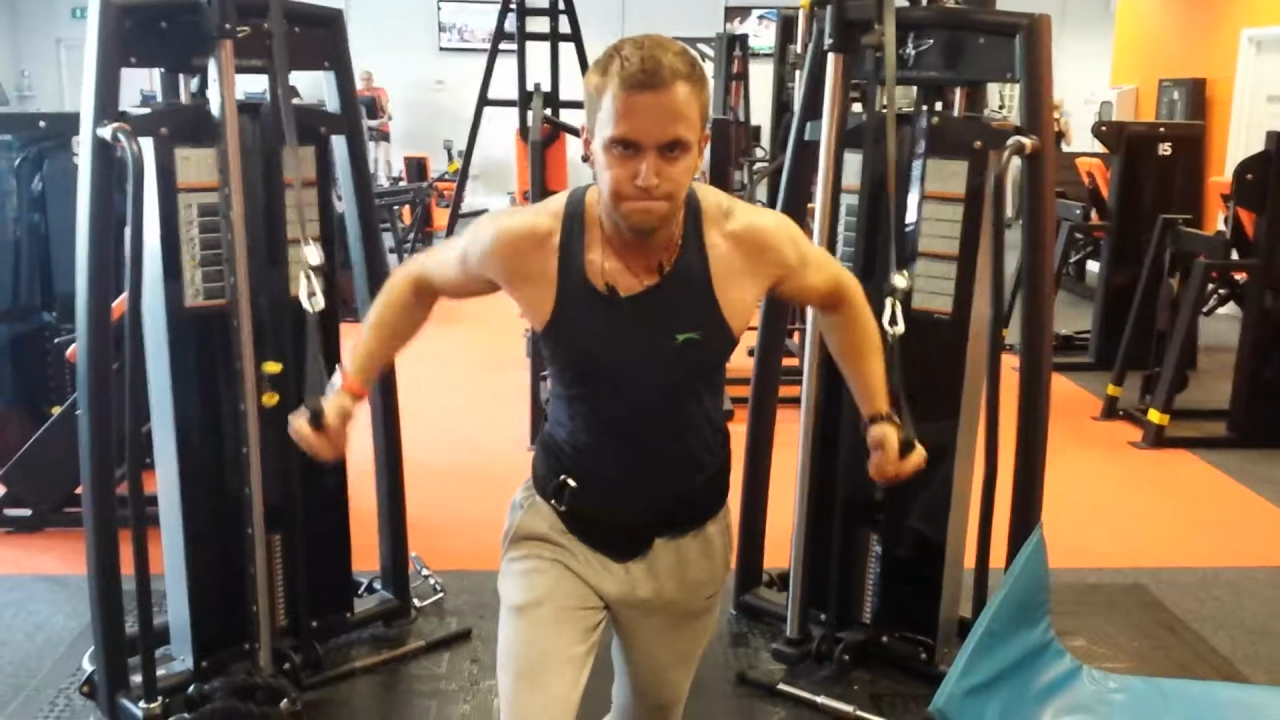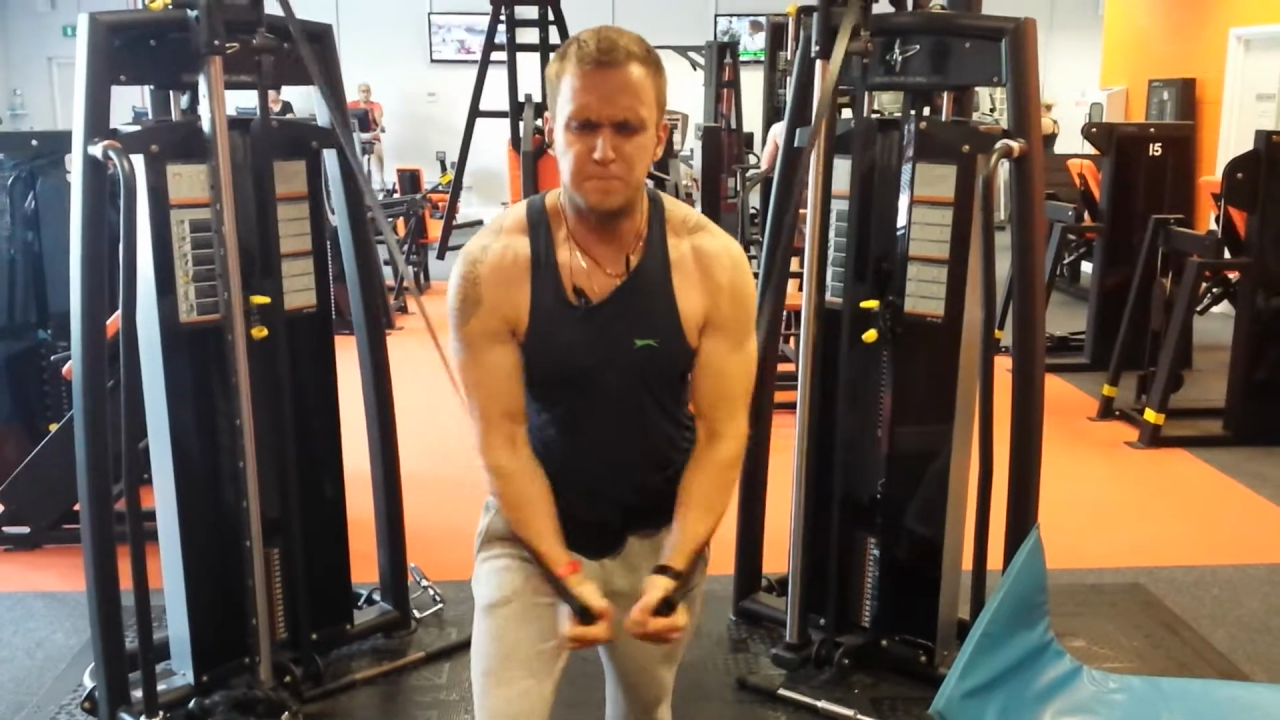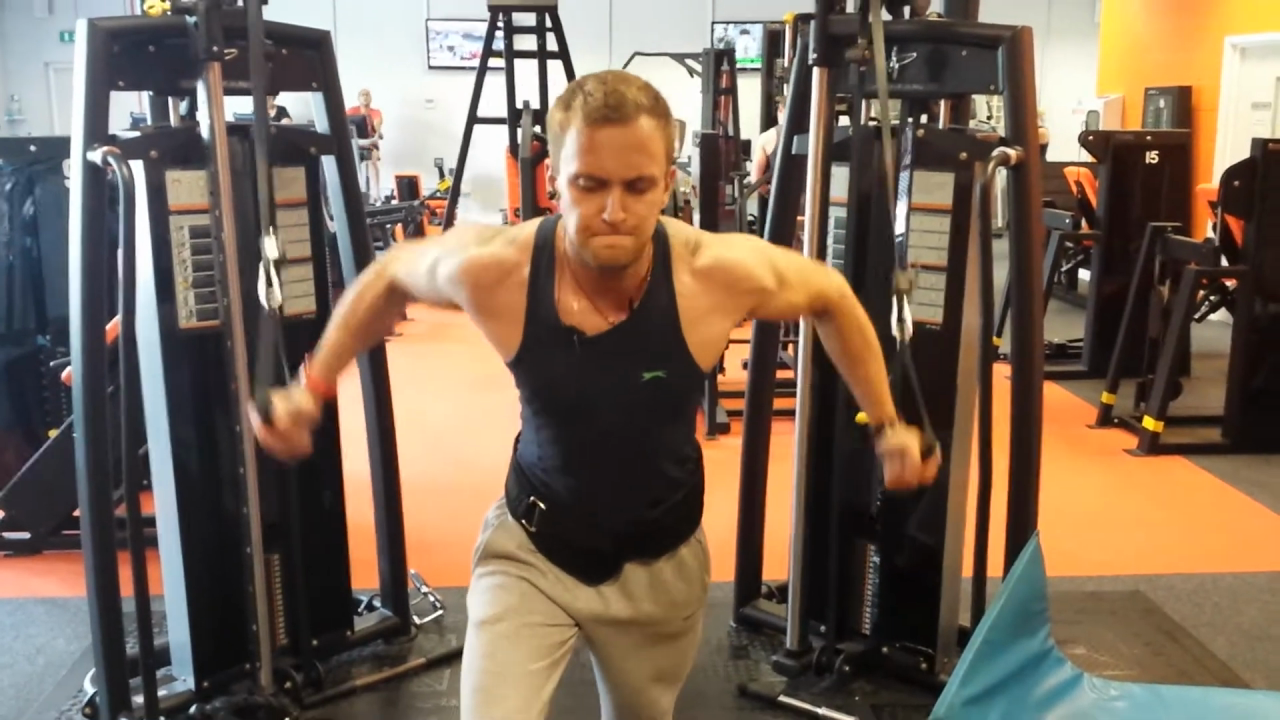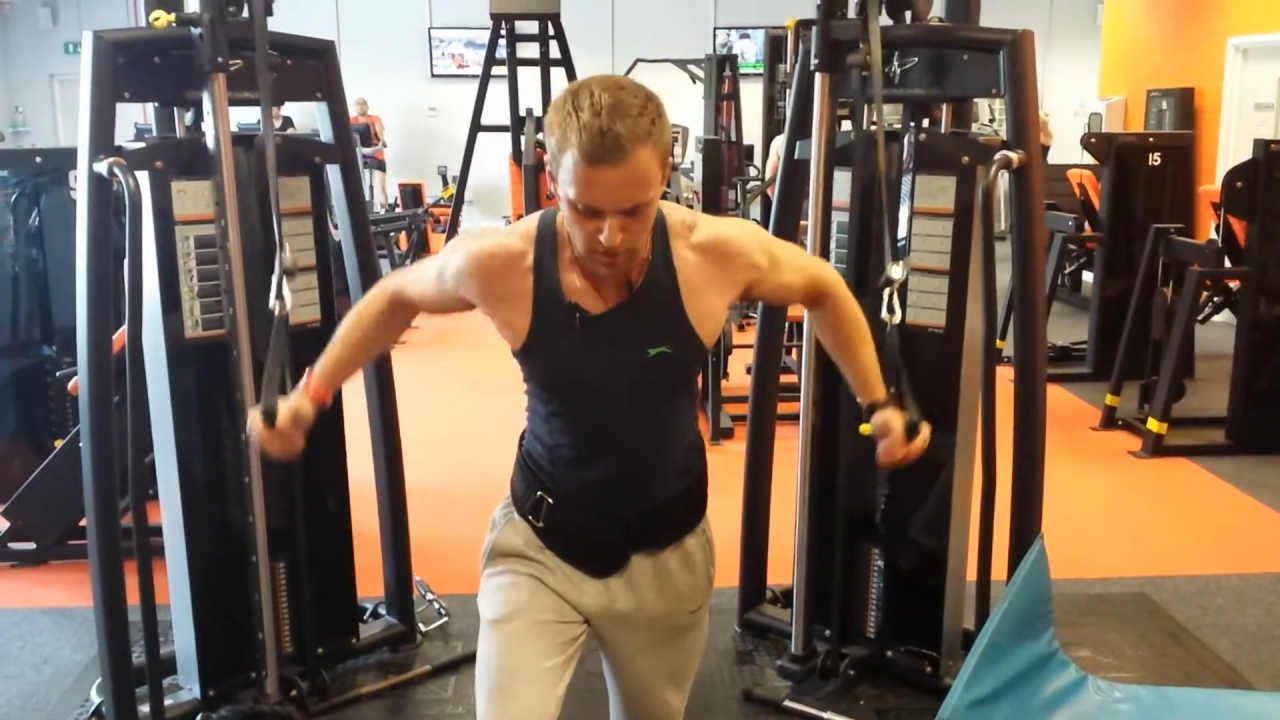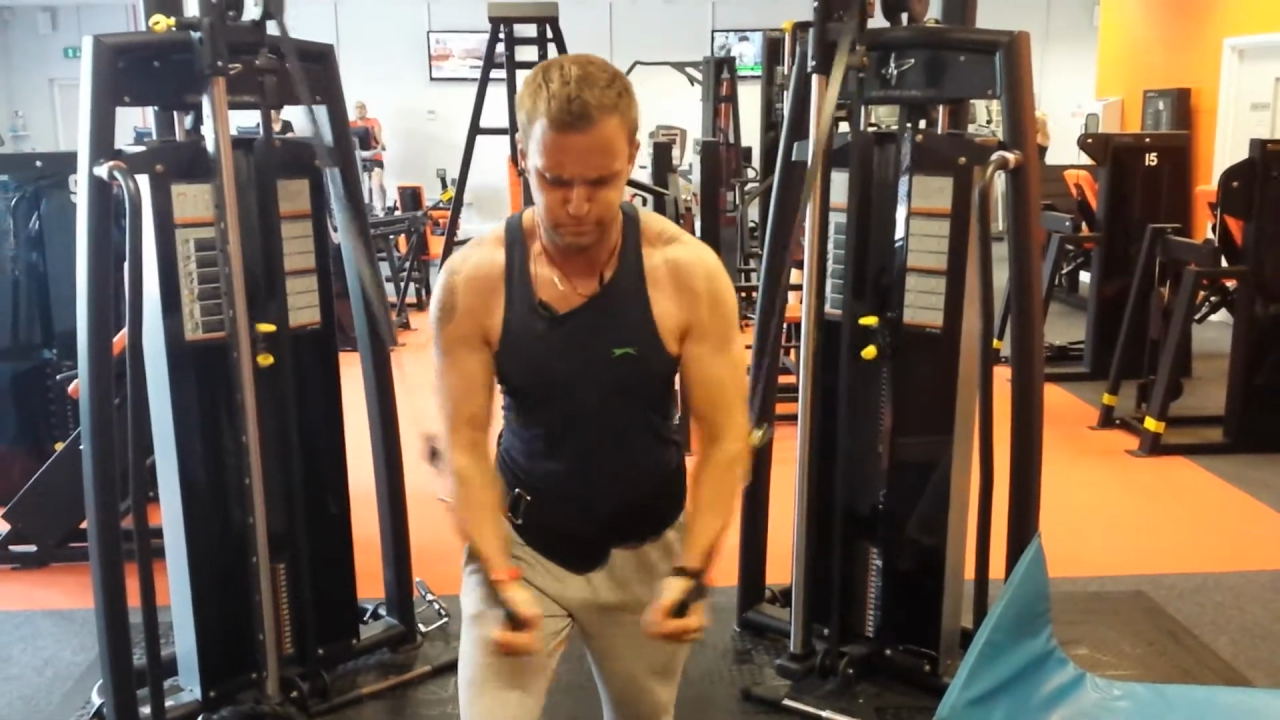
dt=1s
person 1, frame 1
left shoulder: (751, 240)
right shoulder: (527, 241)
left elbow: (839, 298)
right elbow: (418, 279)
left wrist: (878, 415)
right wrist: (349, 388)
left hip: (686, 537)
right hip: (559, 529)
person 1, frame 2
left shoulder: (712, 262)
right shoulder: (492, 265)
left elbow: (722, 436)
right elbow: (500, 440)
left wrist: (674, 572)
right wrist: (565, 576)
left hip: (659, 529)
right hip: (535, 524)
person 1, frame 3
left shoulder: (722, 272)
right shoulder: (494, 268)
left elbow: (829, 294)
right elbow: (394, 274)
left wrist: (888, 424)
right wrist: (313, 388)
left hip: (661, 559)
right hip: (530, 548)
person 1, frame 4
left shoulder: (718, 251)
right shoulder: (501, 263)
left elbow: (823, 289)
right elbow: (396, 296)
left wrist: (877, 403)
right wrist: (312, 394)
left hip: (666, 551)
right hip: (538, 544)
person 1, frame 5
left shoulder: (688, 273)
right shoulder: (472, 279)
left elbow: (725, 440)
right elbow: (465, 446)
left wrist: (689, 573)
right wrist: (503, 580)
left hip: (647, 546)
right hip: (521, 540)
